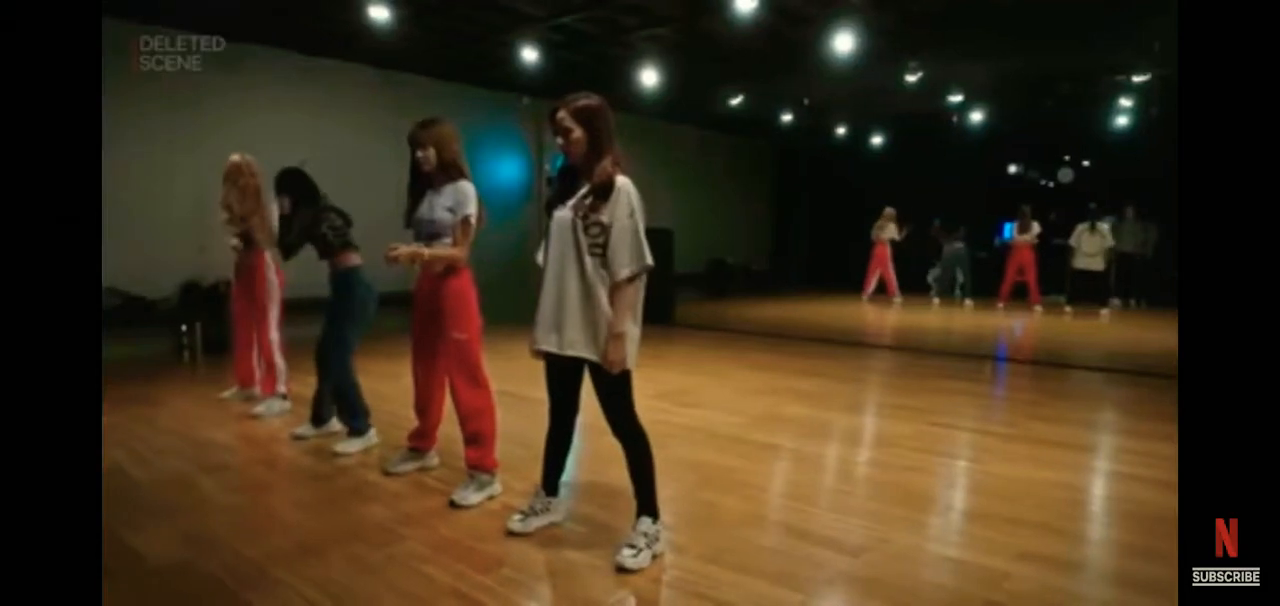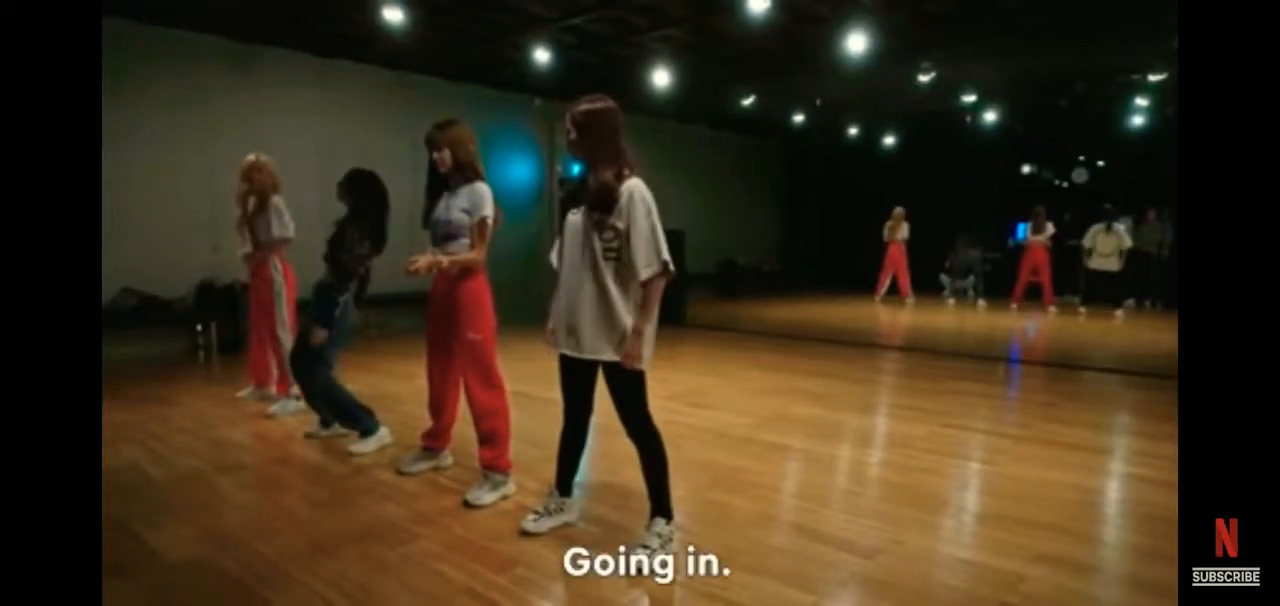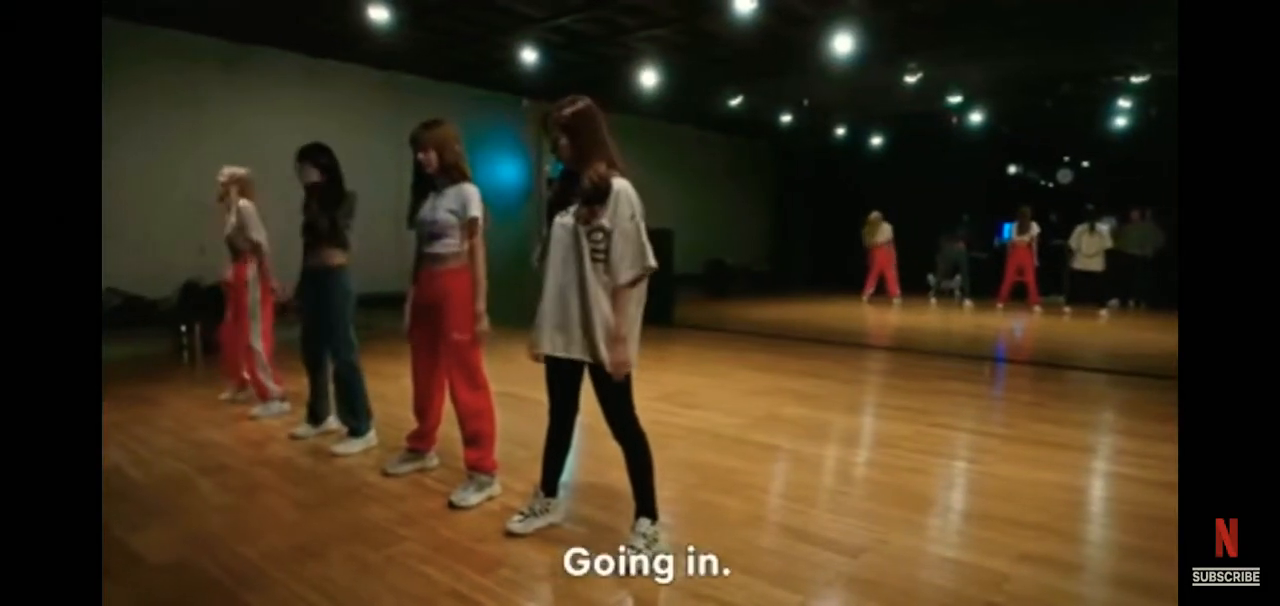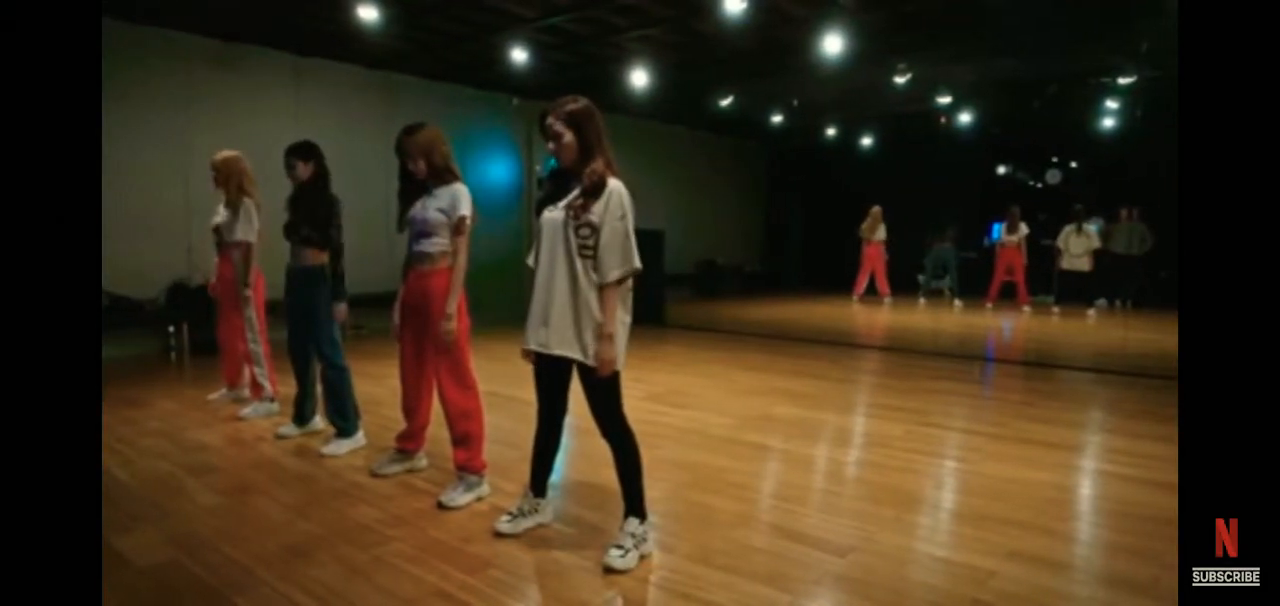
dt=1s
person 1, frame 1
left shoulder: (618, 190)
right shoulder: (565, 189)
left elbow: (628, 272)
right elbow: (552, 265)
left wrist: (618, 334)
right wrist: (541, 324)
left hip: (602, 333)
right hip: (562, 329)
left knee: (622, 422)
right knee: (560, 415)
left ankle: (649, 523)
right ankle: (549, 498)
person 1, frame 2
left shoulder: (632, 193)
right shoulder: (581, 191)
left elbow: (653, 270)
right elbow: (565, 263)
left wrist: (639, 332)
right wrist: (555, 314)
left hip: (616, 335)
right hip: (576, 330)
left knee: (636, 423)
right knee: (575, 415)
left ankle: (662, 522)
right ankle: (563, 498)
person 1, frame 3
left shoulder: (618, 193)
left elbow: (629, 274)
right elbow: (552, 269)
left wrist: (620, 337)
right wrist: (540, 327)
left hip: (602, 334)
right hip: (562, 331)
left knee: (621, 424)
right knee: (560, 418)
left ankle: (647, 523)
right ankle: (548, 500)
person 1, frame 4
left shoulder: (610, 192)
right shoulder: (557, 193)
left elbow: (616, 273)
right elbow: (543, 268)
left wrist: (608, 335)
right wrist: (532, 327)
left hip: (591, 333)
right hip: (551, 330)
left knee: (611, 423)
right knee: (548, 416)
left ankle: (636, 524)
right ankle: (536, 501)
person 2, frame 1
left shoulder: (461, 190)
right shoulder: (424, 191)
left elbow: (460, 253)
right elbow: (424, 245)
left wrist: (417, 254)
right wrist: (407, 253)
left hip: (453, 287)
right hip: (426, 285)
left knee: (466, 378)
right knee: (426, 372)
left ankle: (484, 471)
right ankle: (423, 447)
person 2, frame 2
left shoulder: (478, 191)
right shoulder: (442, 193)
left elbow: (478, 255)
right elbow: (440, 247)
left wrist: (436, 261)
right wrist: (426, 260)
left hip: (469, 289)
right hip: (441, 289)
left knee: (481, 379)
right knee: (440, 374)
left ankle: (498, 470)
right ankle: (436, 446)
person 2, frame 3
left shoulder: (465, 192)
right shoulder: (427, 195)
left elbow: (477, 255)
right elbow: (420, 253)
left wrist: (480, 308)
right wrist: (411, 297)
left hip: (455, 290)
right hip: (426, 290)
left knee: (467, 382)
right knee: (425, 377)
left ankle: (483, 472)
right ankle: (422, 448)
person 2, frame 4
left shoulder: (456, 192)
right shoulder: (416, 195)
left elbow: (461, 256)
right elbow: (411, 253)
left wrist: (451, 310)
right wrist: (400, 299)
left hip: (441, 287)
right hip: (414, 289)
left knee: (455, 381)
right knee: (413, 377)
left ankle: (473, 472)
right ankle: (411, 448)
person 3, frame 1
left shoulder: (308, 213)
right shoulder: (319, 211)
left elbow: (286, 251)
right elbow: (292, 248)
left wrist: (284, 216)
right wrist: (288, 217)
left hip: (352, 286)
right hip: (345, 285)
left knee: (338, 359)
right knee: (326, 355)
left ankle: (362, 430)
right ankle: (324, 419)
person 3, frame 2
left shoulder: (353, 228)
right shoulder: (362, 225)
left elbow: (346, 277)
right elbow: (359, 273)
left wrist: (324, 323)
right wrist: (358, 302)
left hip: (333, 301)
right hip: (330, 299)
left knee: (315, 372)
right knee: (302, 363)
left ankle: (373, 429)
right ankle: (332, 420)
person 3, frame 3
left shoulder: (343, 199)
right shoulder: (315, 201)
left elbow: (327, 224)
left wrist: (312, 190)
right wrist: (301, 283)
left hip: (334, 280)
right hip: (312, 280)
left knee: (343, 355)
right knee: (313, 352)
left ankle: (362, 430)
right ankle: (321, 417)
person 3, frame 4
left shoulder: (327, 201)
right shoulder: (299, 200)
left elbow: (336, 250)
right elbow: (295, 240)
left wrist: (339, 296)
left hip: (317, 280)
right hip: (295, 279)
left knee: (329, 354)
right knee: (299, 351)
left ankle: (350, 430)
right ankle: (306, 417)
person 4, frame 1
left shoulder: (264, 204)
right shoulder: (233, 203)
left elbow: (271, 241)
right elbow: (233, 234)
left wrist: (257, 219)
right wrist: (234, 240)
left hip: (263, 269)
right hip: (242, 268)
left knee: (267, 332)
right knee: (242, 329)
left ankle: (278, 395)
right ankle: (248, 384)
person 4, frame 2
left shoulder: (274, 202)
right shoulder: (252, 203)
left elbow: (286, 238)
right elbow: (249, 236)
left wrist: (258, 254)
right wrist: (249, 252)
left hip: (275, 271)
right hip: (260, 270)
left knee: (280, 332)
right knee: (259, 330)
left ankle: (292, 395)
right ankle: (263, 383)
person 4, frame 3
left shoulder: (244, 206)
right shoulder: (232, 209)
left elbow: (260, 244)
left wrist: (268, 279)
left hip: (252, 275)
right hip: (241, 276)
left knee: (253, 338)
right knee: (231, 334)
left ankle: (275, 398)
right ankle: (244, 385)
person 4, frame 4
left shoulder: (245, 203)
right shoulder: (224, 204)
left elbow: (250, 246)
right elbow: (221, 247)
left wrist: (247, 284)
right wrist: (216, 277)
left hip: (243, 276)
right hip: (227, 275)
left knee: (252, 336)
right knee: (229, 335)
left ankle: (266, 398)
right ankle: (235, 385)
